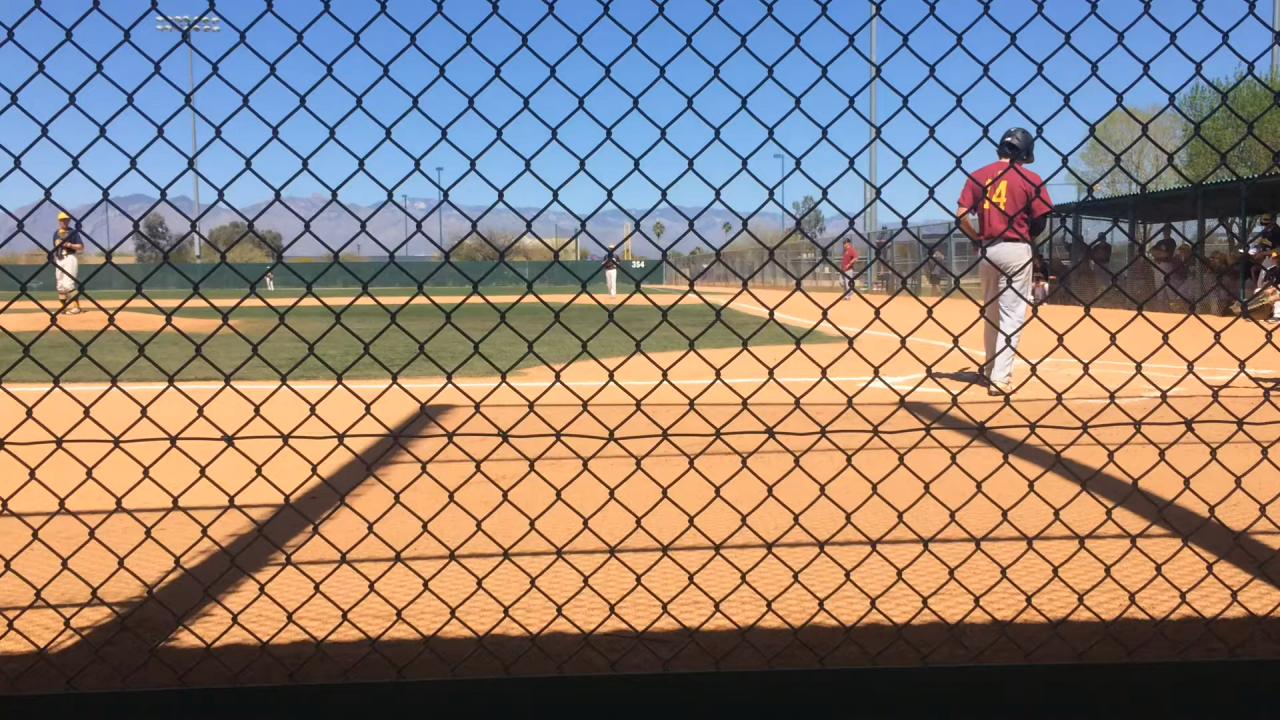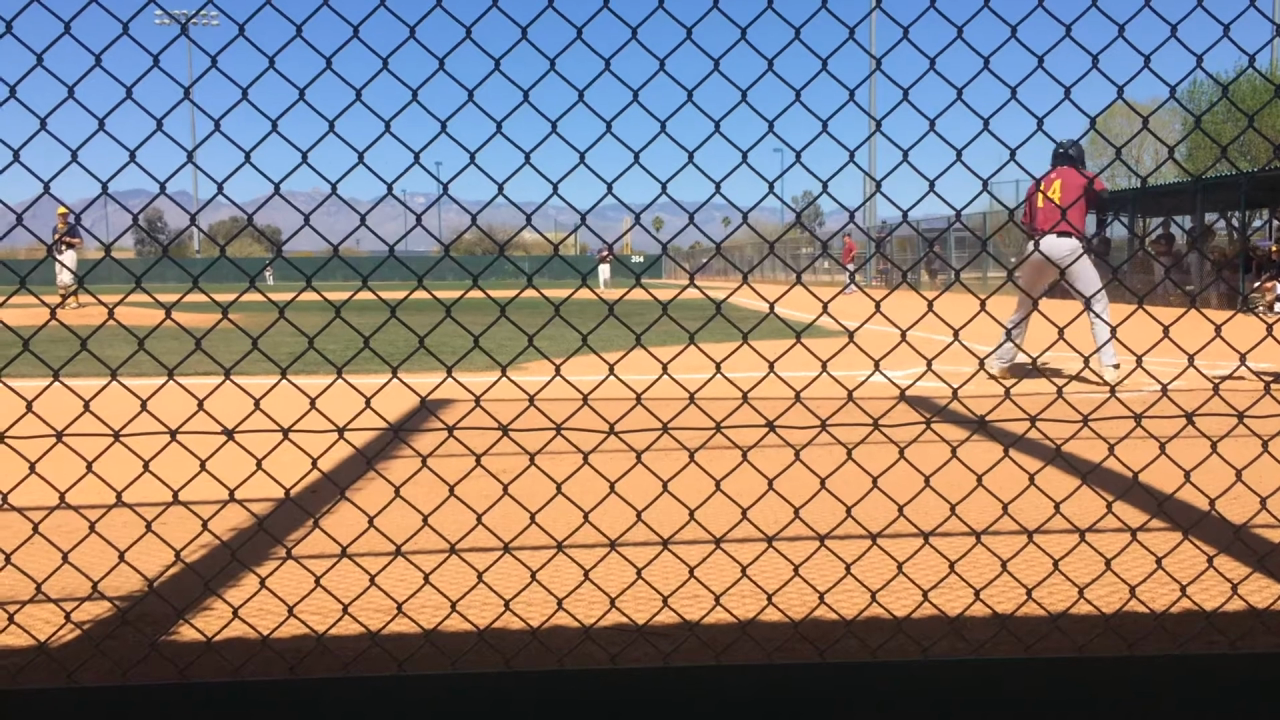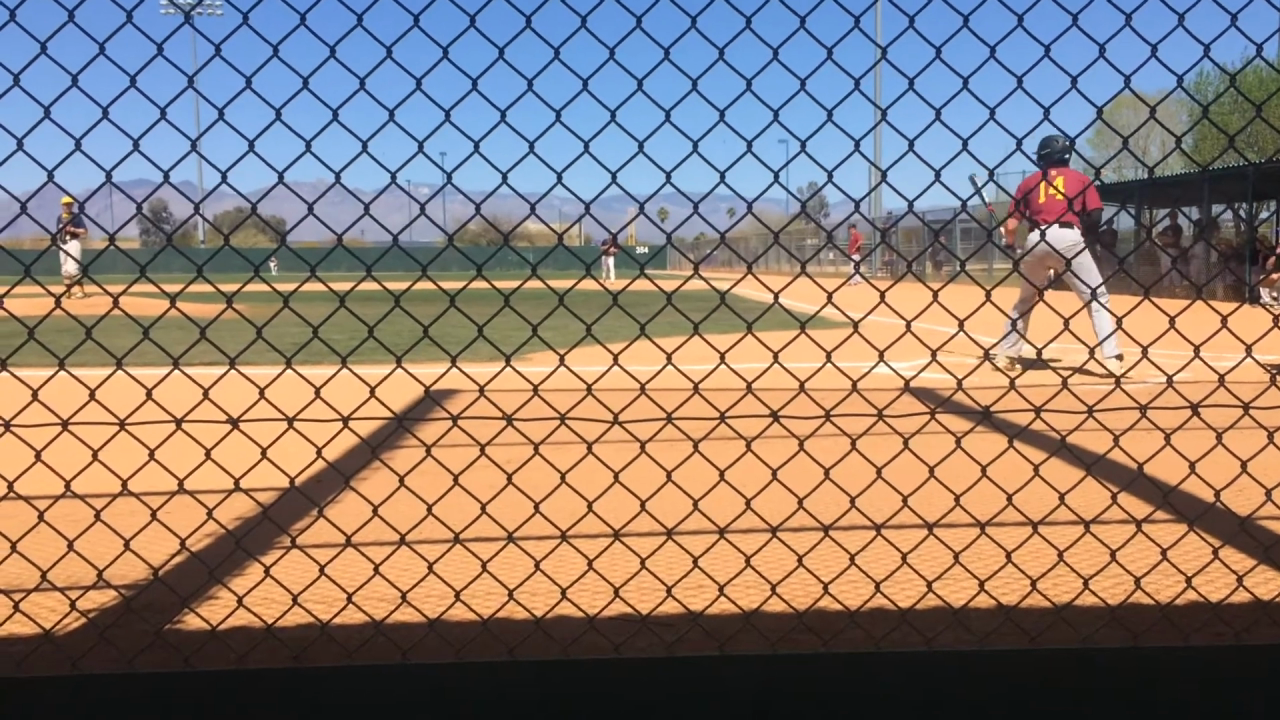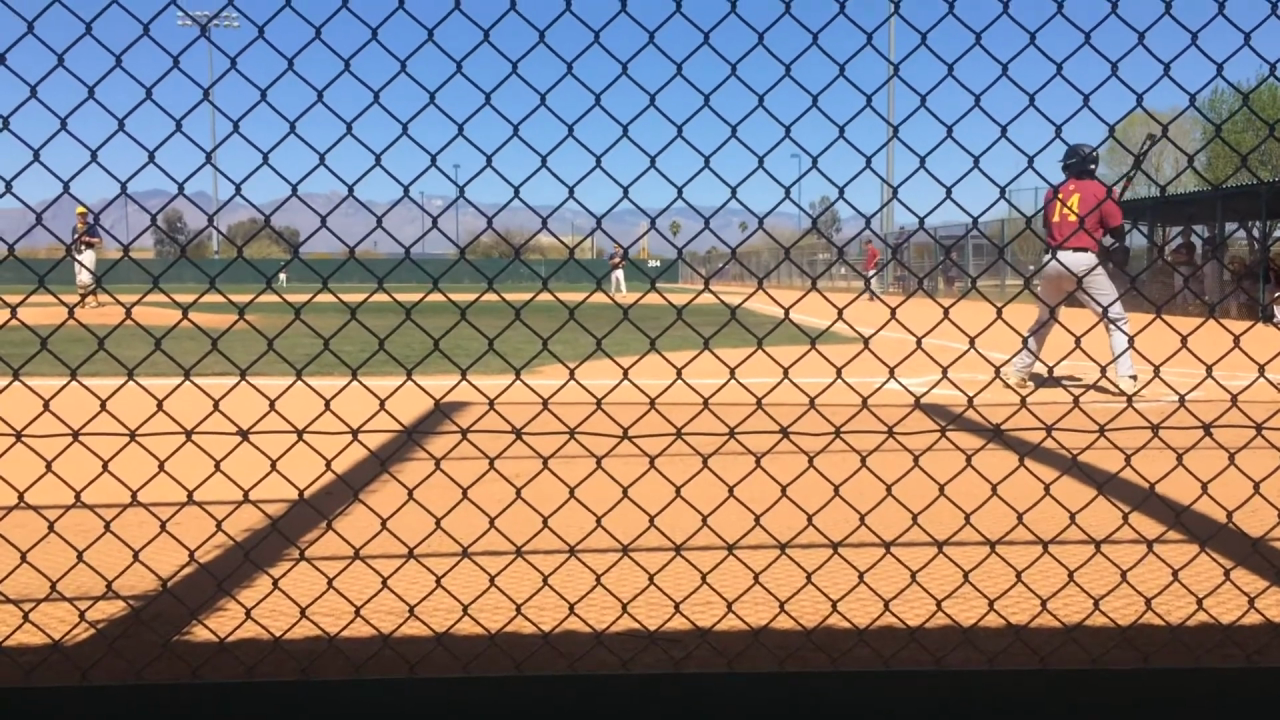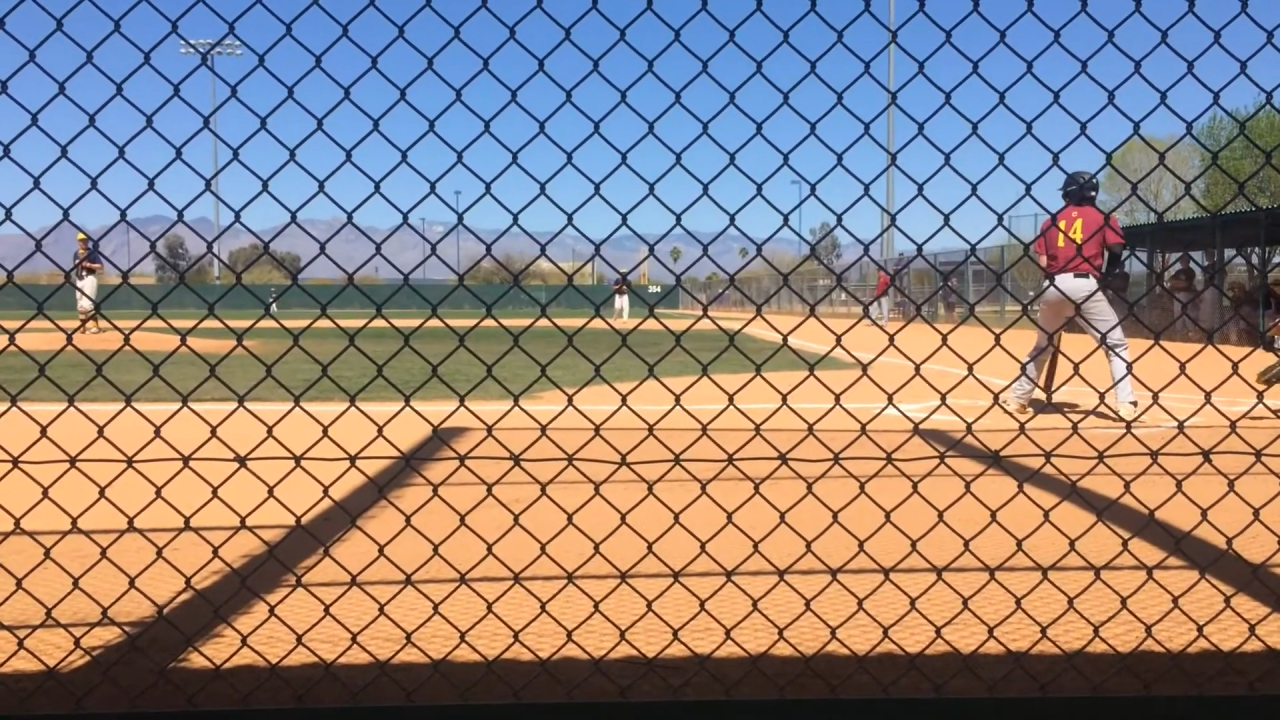
dt=1s
person 1, frame 1
left shoulder: (978, 175)
right shoulder: (1030, 178)
left elbow: (961, 214)
right elbow: (1040, 220)
left wrist: (977, 239)
right wrist: (1028, 237)
left hip: (988, 251)
right hip: (1016, 250)
left knee: (992, 314)
right knee: (1013, 316)
left ankle: (991, 371)
right ankle: (1000, 377)
person 1, frame 2
left shoulder: (1037, 183)
right shoulder: (1083, 176)
left elbow: (1027, 226)
right elbow: (1102, 195)
right wrist: (1101, 231)
left hip: (1036, 246)
right hip: (1068, 245)
left knee: (1023, 308)
right knee: (1098, 305)
left ankle: (999, 364)
right ankle: (1109, 368)
person 1, frame 3
left shoulder: (1028, 182)
right shoulder: (1081, 178)
left elbow: (1012, 226)
right elbow: (1095, 217)
left wrist: (1009, 242)
left hip: (1036, 240)
right hip: (1068, 237)
left knee: (1025, 301)
right knee: (1097, 298)
left ankle: (1005, 356)
right ankle: (1112, 359)
person 1, frame 4
left shoulder: (1053, 192)
right shoulder: (1101, 191)
right elbow: (1118, 233)
left hip: (1053, 261)
right hip: (1083, 260)
left knee: (1044, 320)
right knee: (1116, 319)
left ankle: (1017, 374)
right ankle: (1126, 378)
person 1, frame 5
left shoulder: (1052, 220)
right shoulder: (1102, 217)
left elbow: (1043, 261)
right elbow: (1116, 249)
right wrist: (1105, 272)
left hip: (1053, 286)
right hip: (1085, 285)
left knee: (1042, 345)
right knee: (1117, 345)
left ankle: (1017, 399)
right ankle: (1126, 404)
